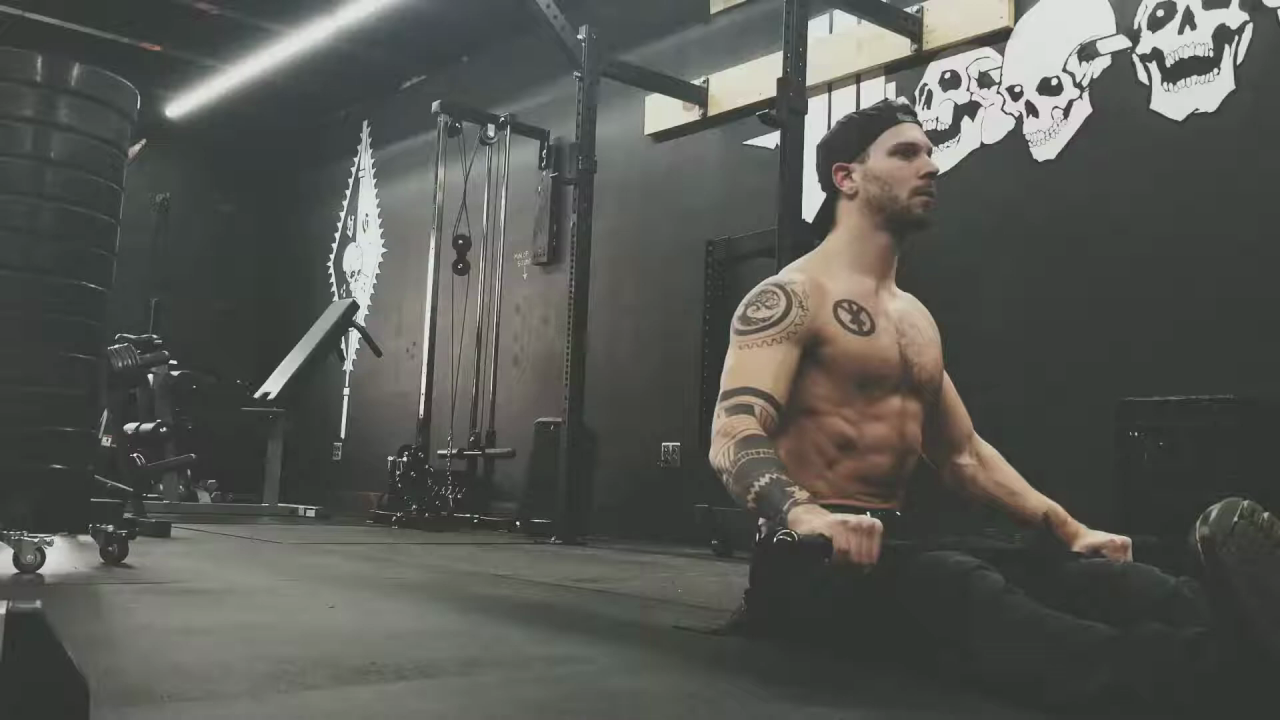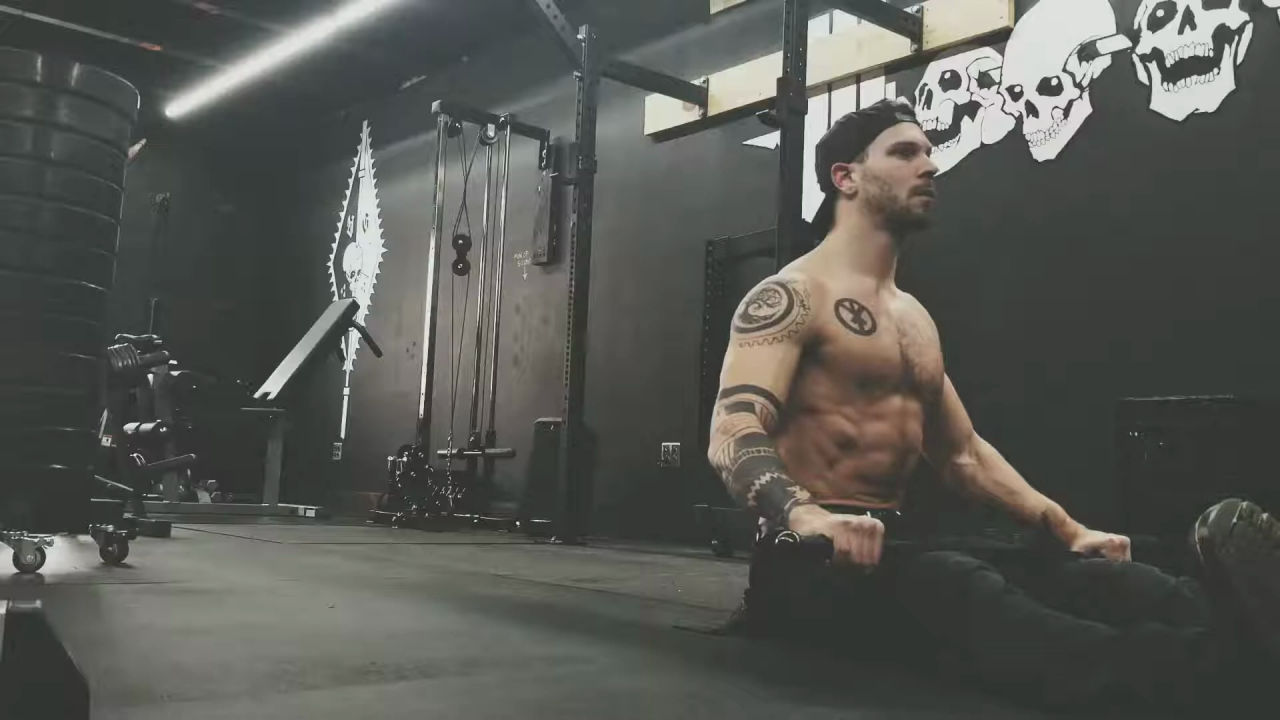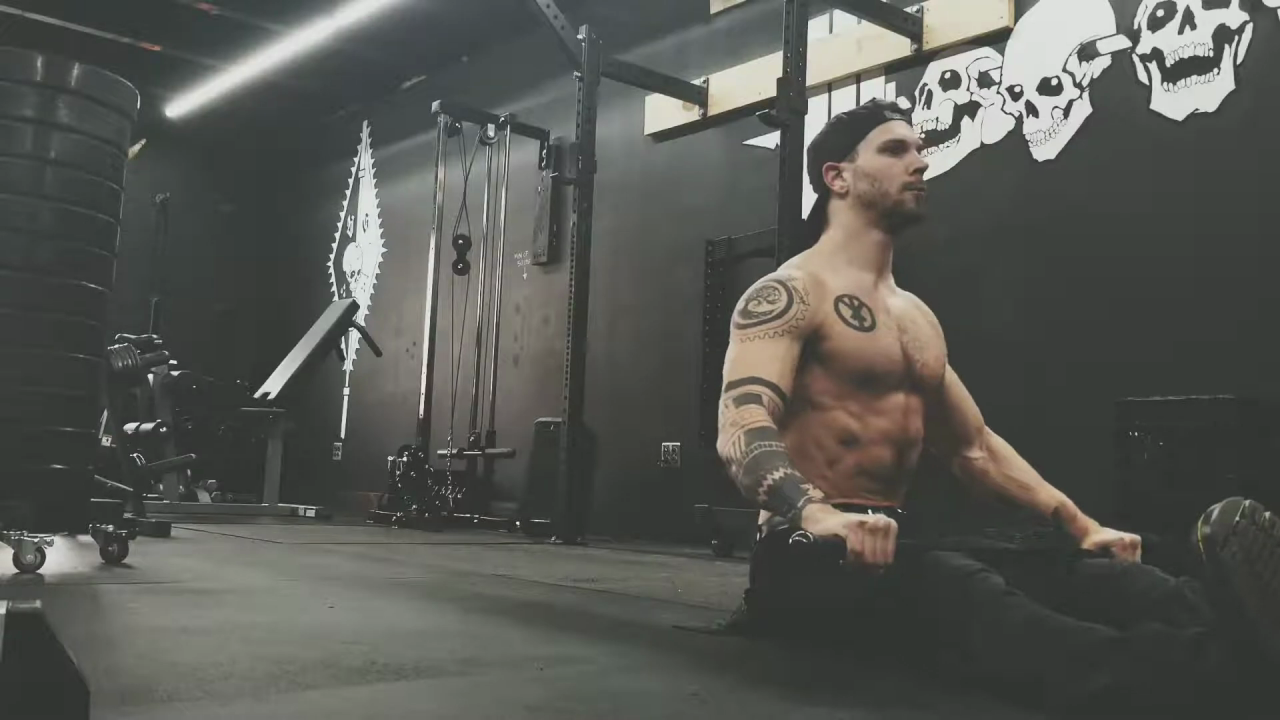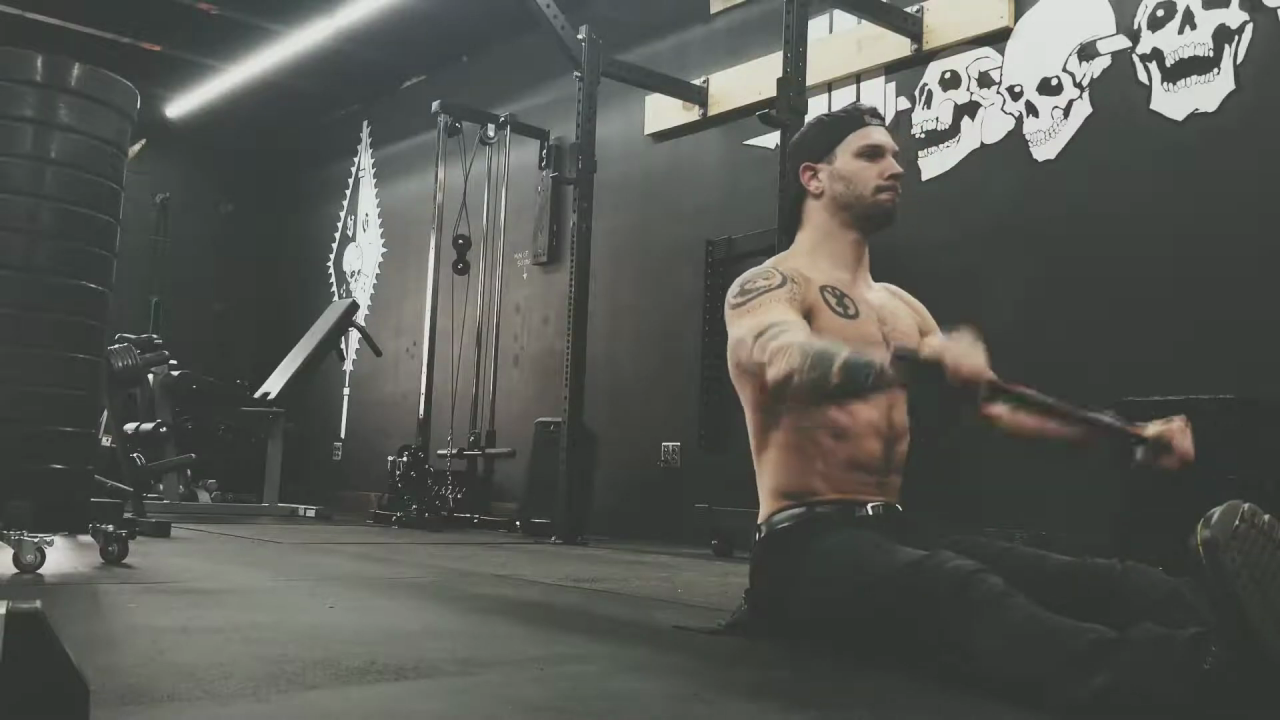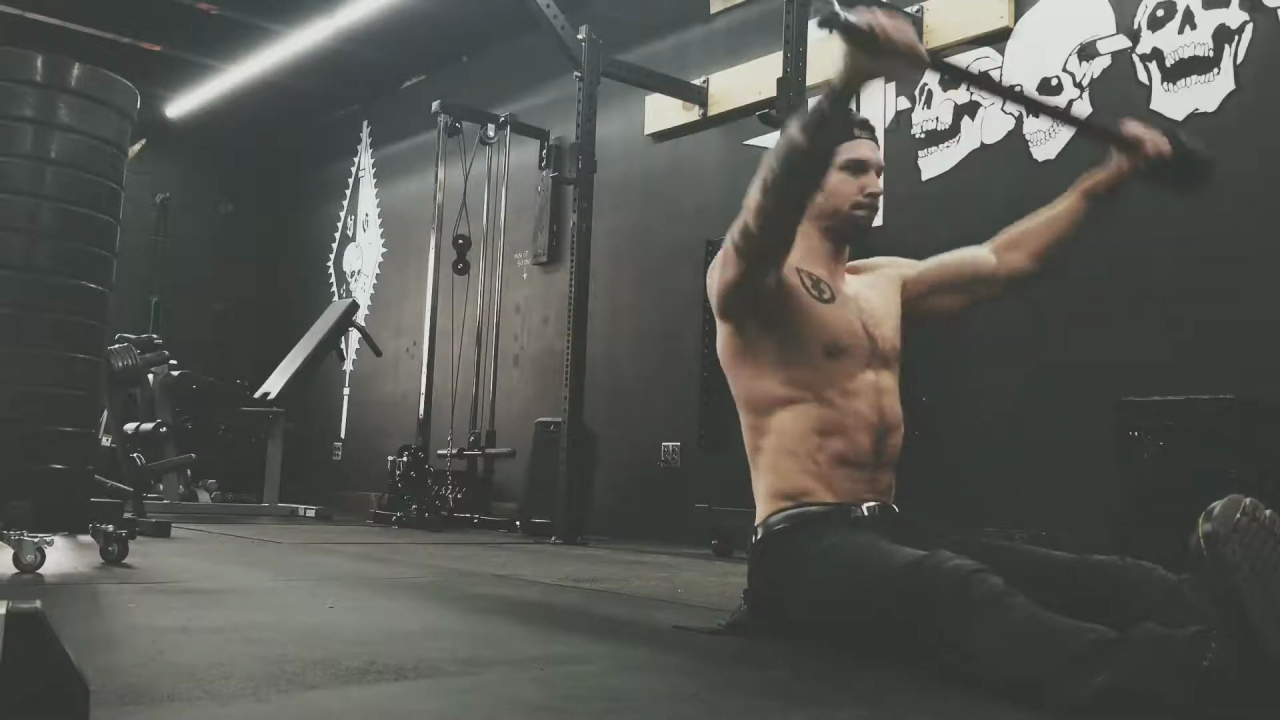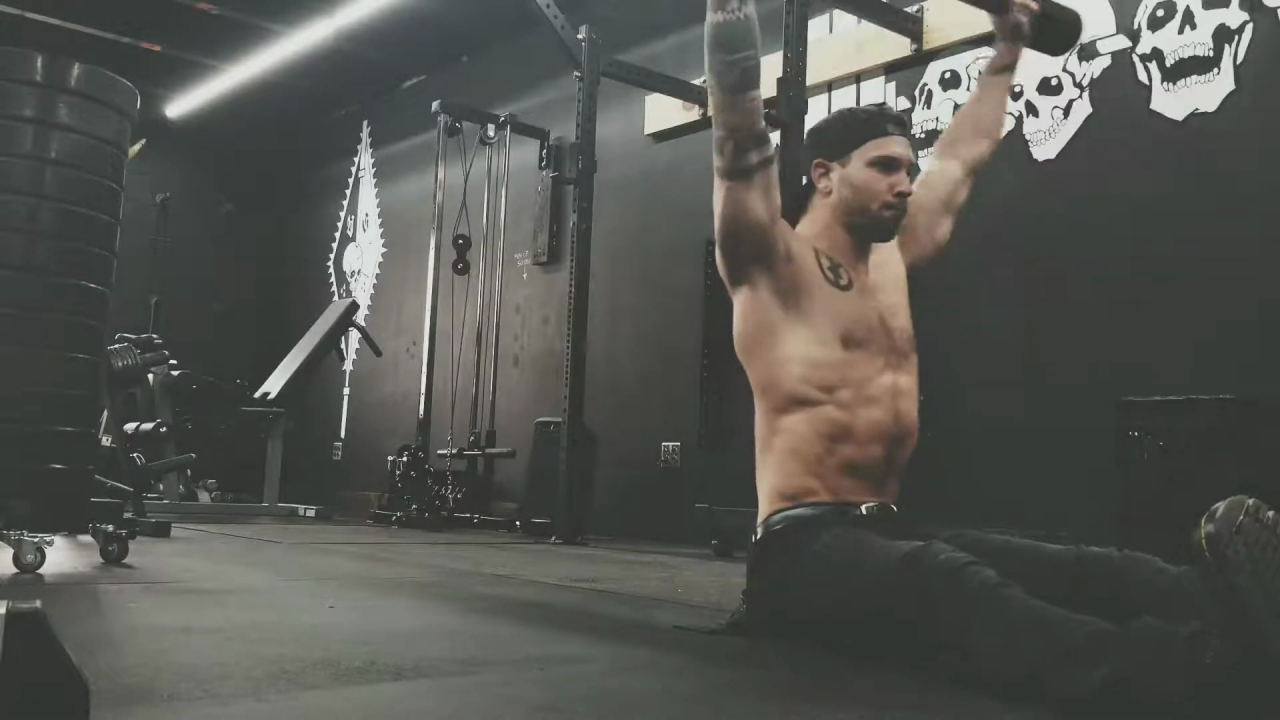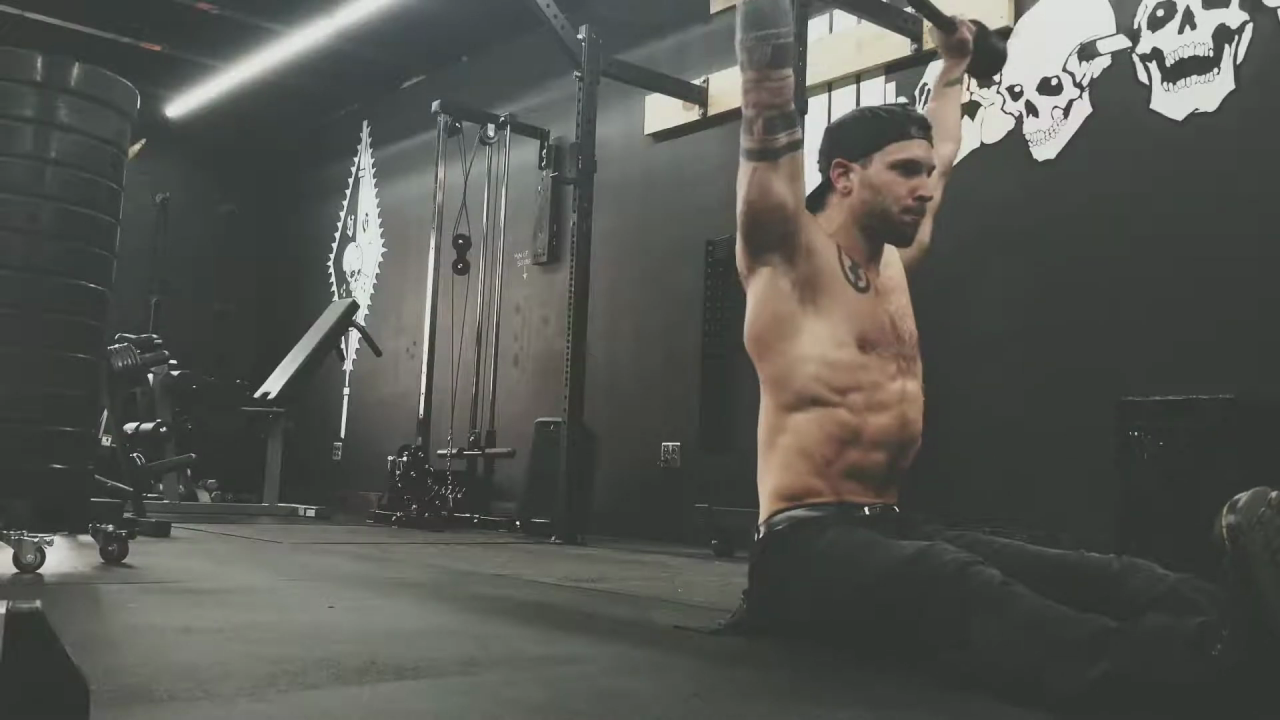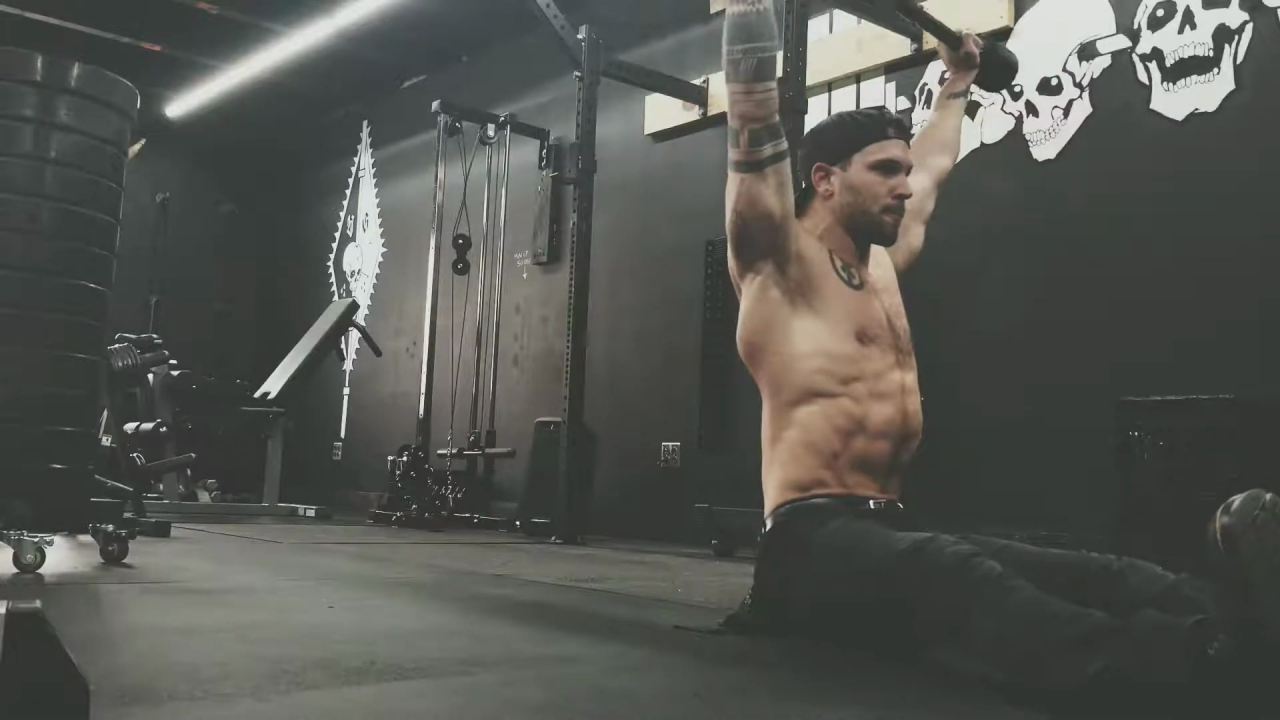
dt=0.2s
person 1, frame 1
left shoulder: (916, 318)
right shoulder: (790, 297)
left elbow: (964, 453)
right elbow: (734, 436)
left wrist: (1067, 527)
right wrist: (803, 517)
left hip: (892, 544)
right hip: (807, 557)
left knee: (1078, 574)
right knee: (960, 591)
right ankle: (1194, 660)
person 1, frame 2
left shoulder: (915, 318)
right shoulder: (791, 297)
left elbow: (963, 452)
right elbow: (732, 434)
left wrist: (1066, 526)
right wrist: (806, 516)
left hip: (888, 545)
right hip: (807, 558)
left knee: (1078, 576)
right knee: (959, 590)
right ankle: (1194, 659)
person 1, frame 3
left shoulder: (917, 317)
right shoulder: (785, 295)
left elbow: (974, 445)
right elbow: (740, 432)
left wrist: (1078, 523)
right wrist: (821, 515)
left hip: (889, 539)
right hip: (804, 556)
left knee: (1081, 576)
right knee: (958, 593)
right ankle: (1191, 662)
person 1, frame 4
left shoulder: (901, 307)
right shoulder: (764, 289)
left elbow: (996, 398)
right elbow: (788, 365)
right wrist: (906, 360)
left hip: (891, 533)
right hip: (806, 549)
left knee: (1079, 580)
right knee: (958, 591)
right ankle: (1189, 664)
person 1, frame 5
left shoulder: (884, 282)
right shoulder: (751, 282)
left elbow: (1006, 259)
right elbow: (769, 212)
left wrist: (1108, 176)
right wrist: (851, 78)
left hip: (887, 533)
right hip: (804, 550)
left knee: (1090, 575)
right knee: (958, 591)
person 1, frame 6
left shoulder: (890, 260)
right shoulder: (771, 263)
left elbow: (963, 158)
right elbow: (737, 125)
left hip: (888, 535)
right hip: (803, 551)
left knee: (1096, 569)
right knee: (953, 587)
right ankle: (1187, 661)
person 1, frame 7
left shoulder: (889, 259)
right shoulder: (787, 256)
left elbow: (940, 156)
right elbow: (768, 104)
left wrist: (952, 68)
left hip: (891, 535)
right hip: (807, 553)
left knee: (1092, 577)
right knee: (956, 586)
right ankle: (1200, 655)
person 1, frame 8
left shoulder: (880, 263)
right shoulder: (778, 262)
left elbow: (933, 168)
right elbow: (755, 113)
left wrist: (958, 81)
left hip: (890, 532)
right hip: (810, 547)
left knee: (1092, 576)
right knee: (955, 577)
right ankle: (1185, 656)
